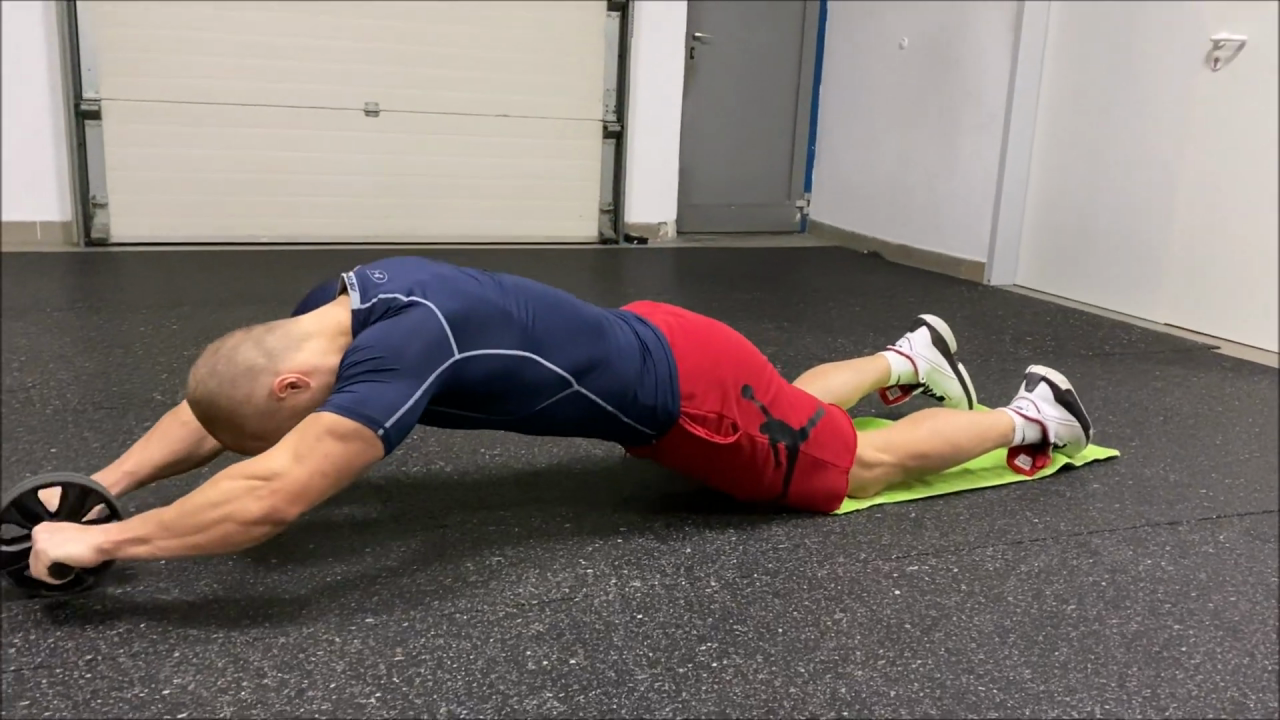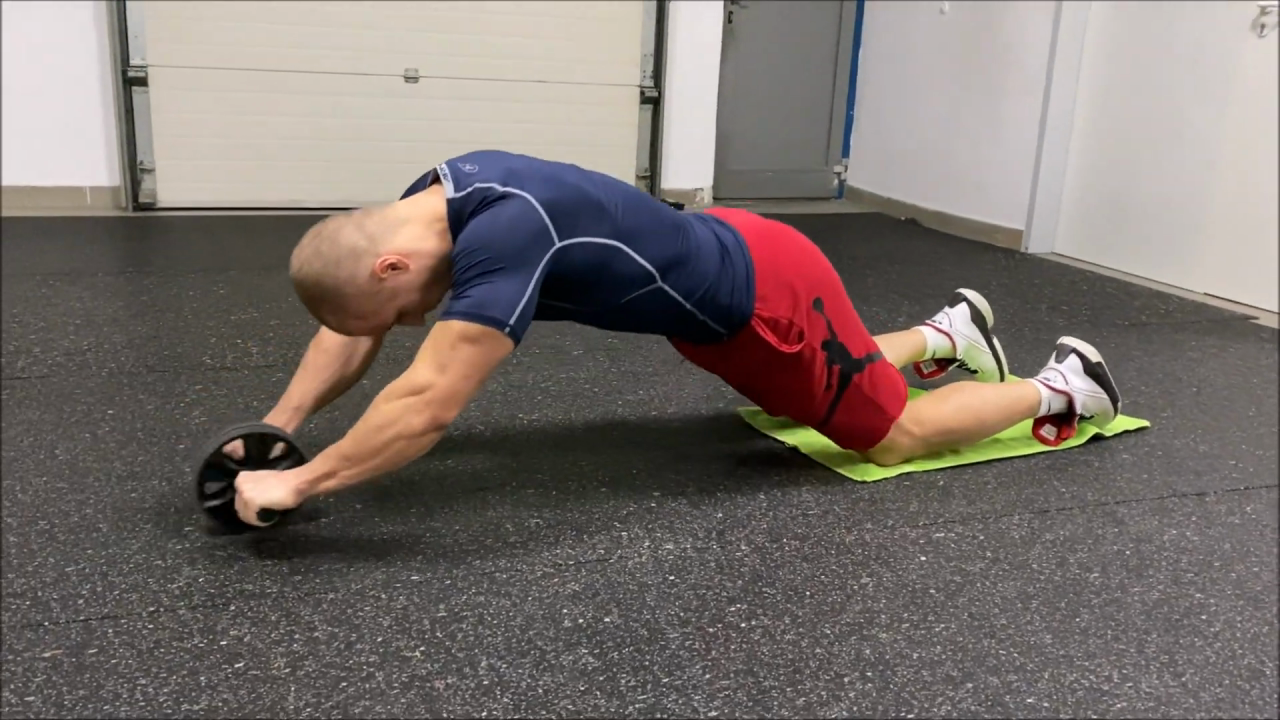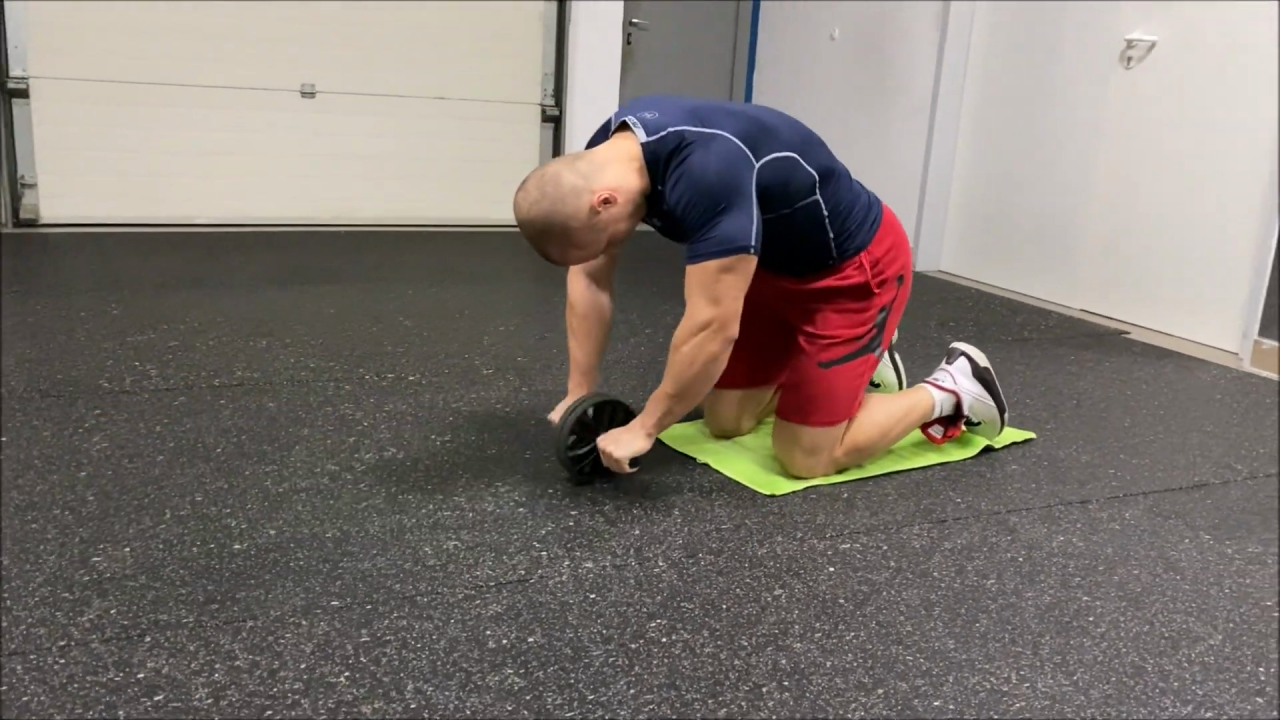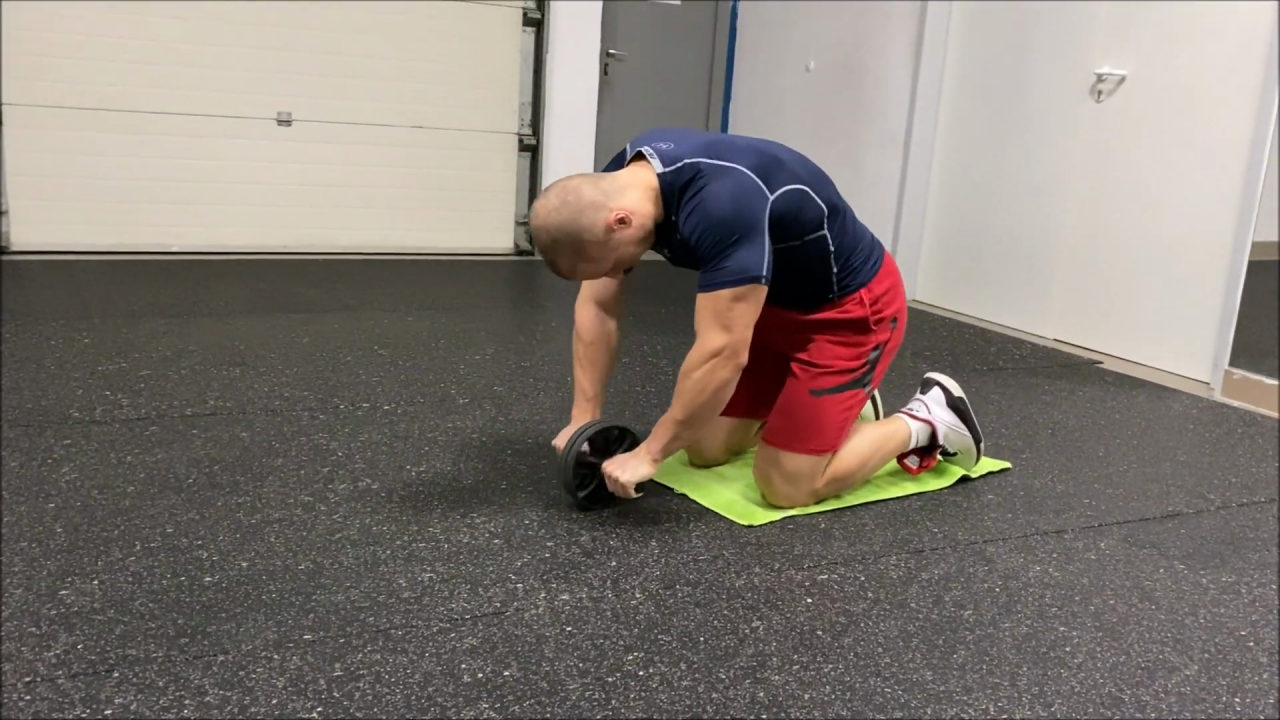
dt=1s
person 1, frame 1
left shoulder: (402, 344)
right shoulder: (338, 305)
left elbow: (274, 494)
right elbow: (214, 410)
left wrist: (101, 542)
right wrist: (103, 484)
left hip: (687, 391)
right hip: (646, 349)
left knee: (858, 464)
right knee: (798, 411)
left ankle: (1032, 416)
right ankle: (912, 357)
person 1, frame 2
left shoulder: (499, 233)
right shoulder: (427, 202)
left elbow: (428, 404)
right elbow: (353, 331)
left wrist: (299, 486)
right wrist: (281, 424)
left hip: (770, 294)
right hip: (724, 269)
left knee: (890, 436)
right knee: (803, 409)
left ankle: (1059, 388)
right ankle: (946, 335)
person 1, frame 3
left shoulder: (707, 171)
right shoulder: (606, 155)
left elbow: (713, 326)
right elbow: (588, 281)
left wrist: (644, 429)
right wrist: (579, 392)
left hip: (856, 266)
right hip: (778, 263)
left knee: (805, 457)
right knee: (725, 422)
left ankle: (948, 390)
right ankle: (856, 360)
person 1, frame 4
left shoulder: (721, 204)
right shoulder: (617, 186)
left elbow: (723, 353)
right elbow: (596, 308)
left wrist: (649, 454)
right wrist: (583, 417)
left hip: (852, 305)
right hip: (775, 298)
left knee: (787, 485)
right knee: (706, 451)
left ankle: (923, 421)
right ankle: (829, 392)
